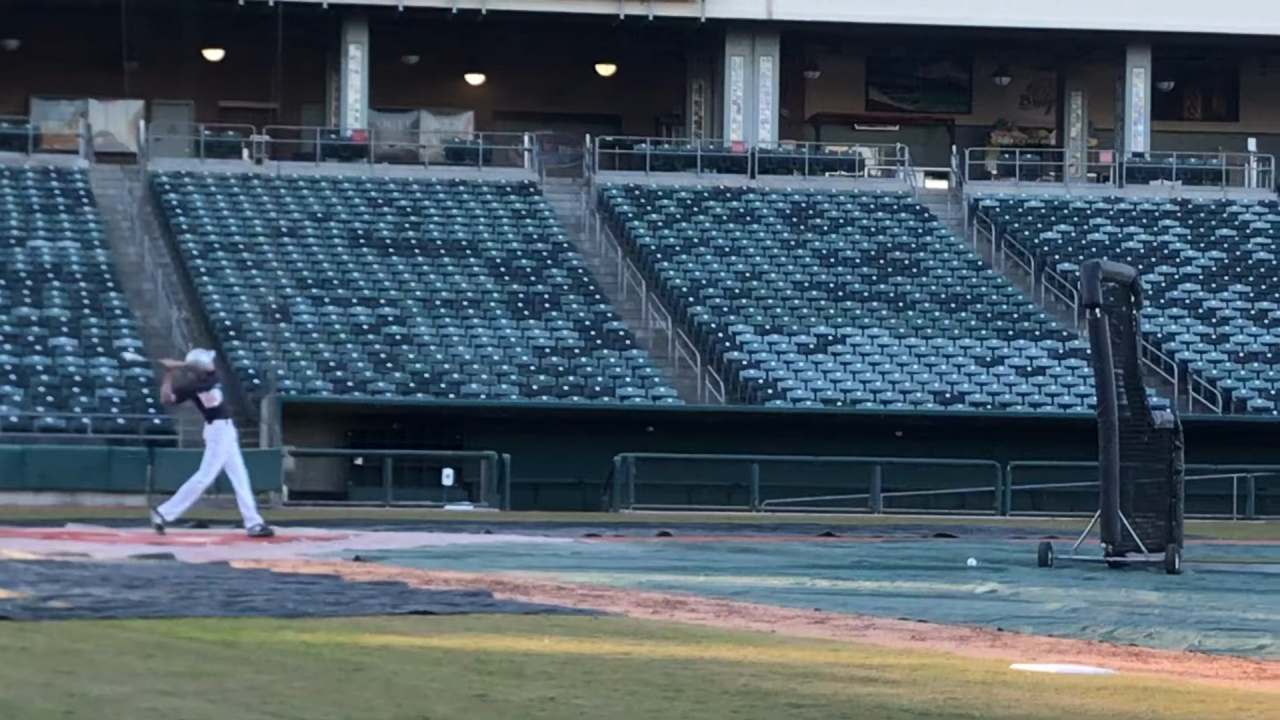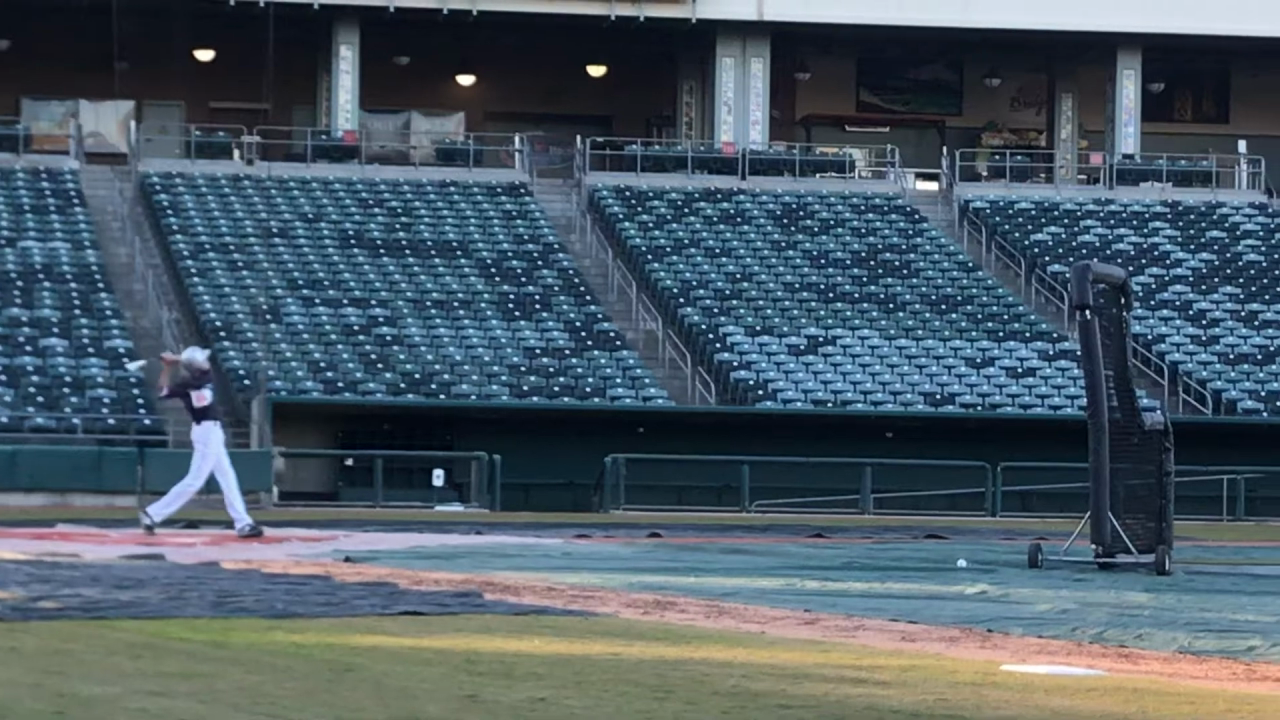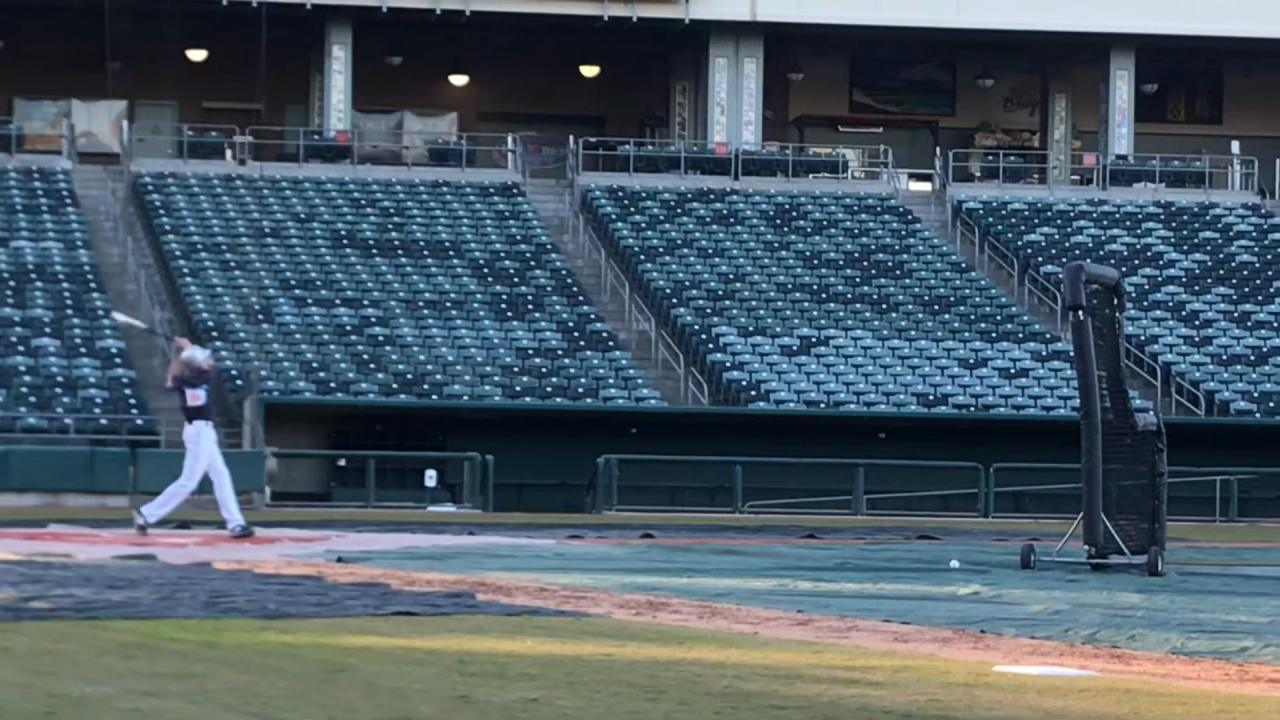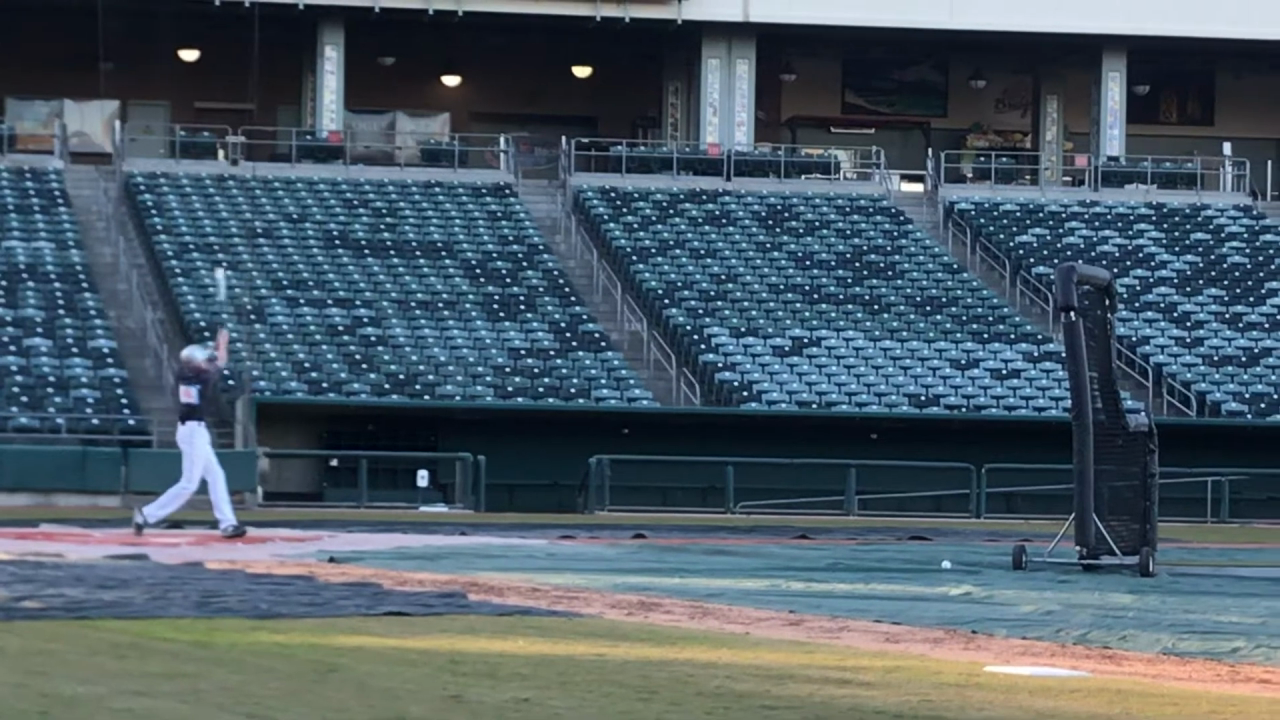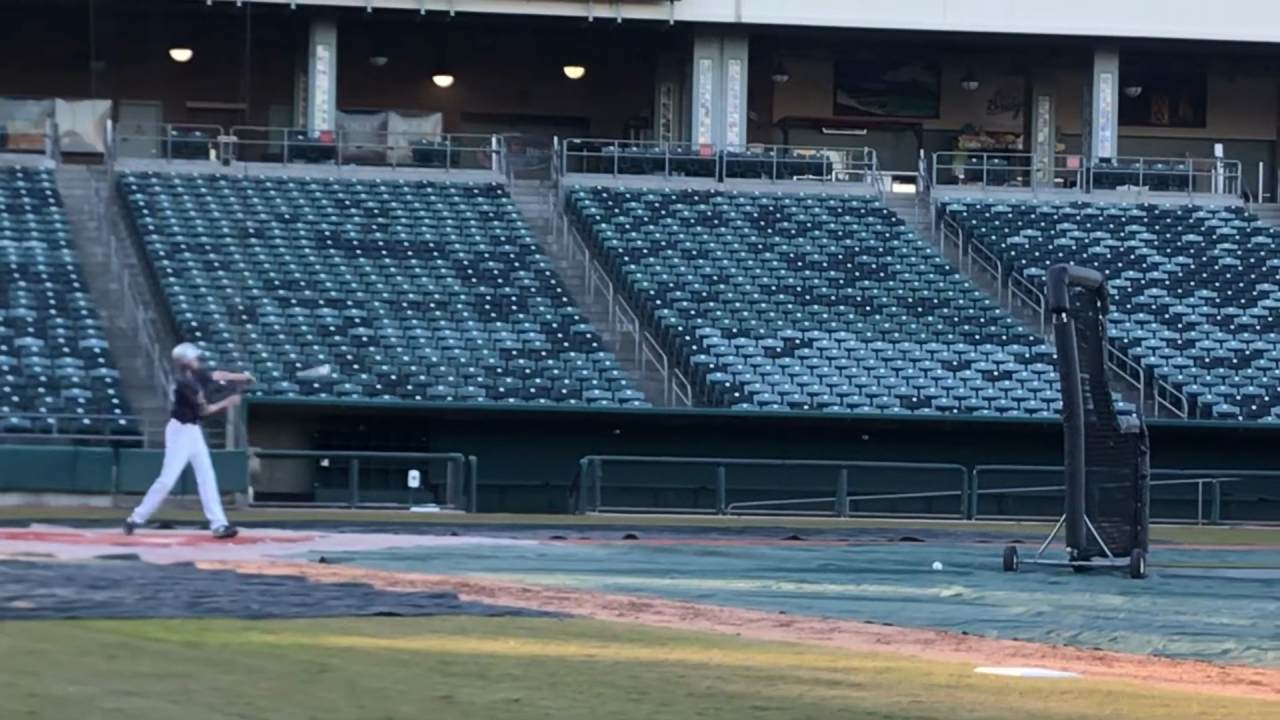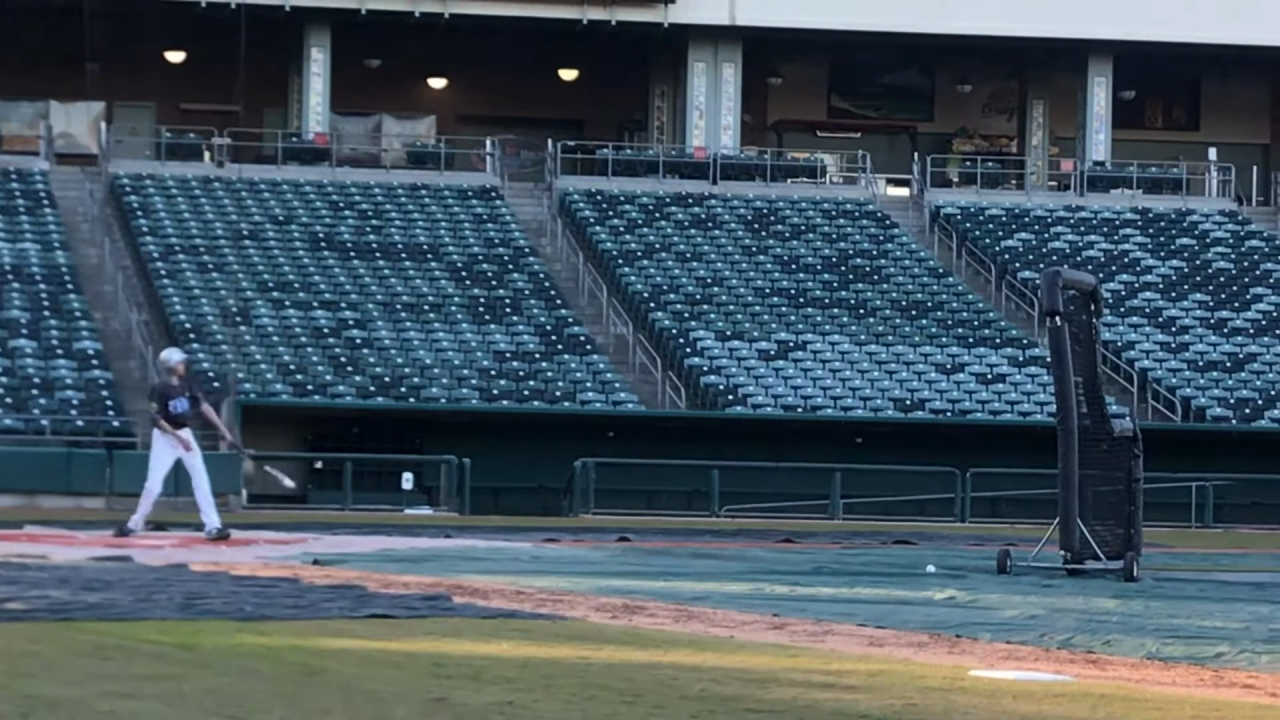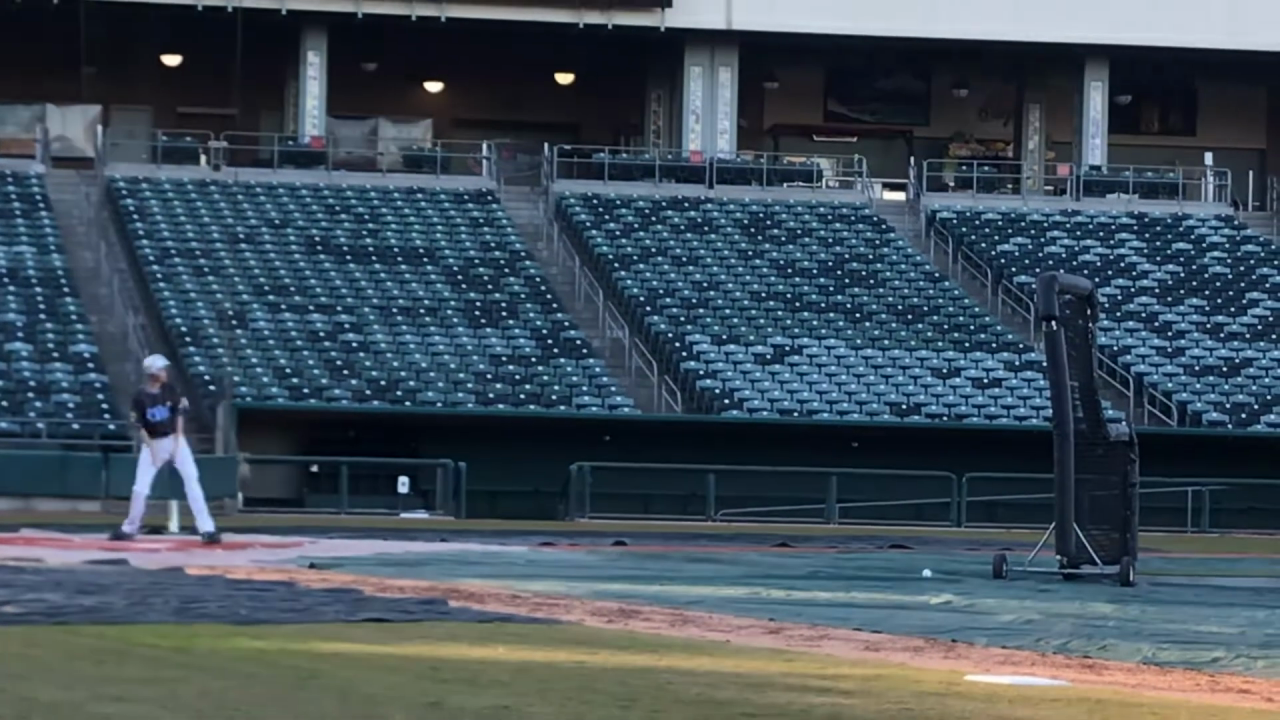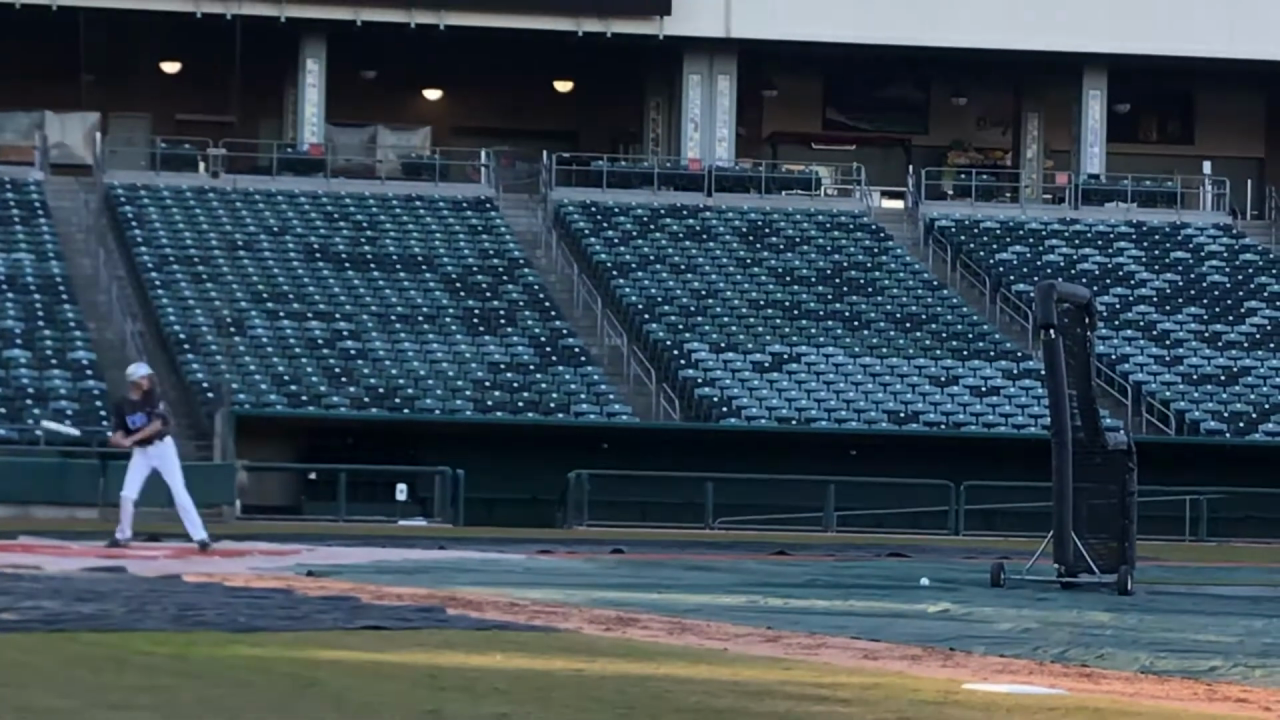
dt=0.2s
person 1, frame 1
left shoulder: (189, 386)
right shoulder: (213, 377)
left elbow: (166, 399)
left wrist: (168, 373)
right wrist: (175, 365)
left hip: (221, 430)
right hip: (221, 431)
left knee: (240, 477)
right knee: (203, 478)
left ankle: (253, 523)
right ankle: (164, 513)
person 1, frame 2
left shoulder: (184, 384)
right shoulder: (206, 377)
left elbow: (162, 390)
left wrist: (168, 365)
right wrist: (175, 359)
left hip: (207, 431)
right hip: (209, 432)
left knee: (228, 478)
right knee: (194, 481)
left ankle: (243, 524)
right ankle: (152, 514)
person 1, frame 3
left shoulder: (183, 380)
right shoulder: (206, 377)
left elbow: (170, 379)
right elbow: (211, 364)
left wrist: (180, 354)
right wrist: (187, 346)
left hip: (200, 431)
right hip: (201, 432)
left knee: (222, 476)
right knee: (188, 482)
left ankle: (235, 524)
right ankle: (146, 515)
person 1, frame 4
left shoulder: (182, 374)
right shoulder: (204, 377)
right elbow: (220, 363)
left wrist: (218, 345)
right wrist: (223, 342)
left hip: (194, 431)
right hip: (194, 431)
left knee: (216, 476)
right knee: (189, 484)
left ankle: (227, 523)
right ankle: (146, 515)
person 1, frame 5
left shoulder: (194, 374)
right shoulder: (186, 383)
left elbow: (216, 376)
right elbow: (205, 410)
left wrist: (242, 377)
right wrist: (227, 402)
left hip: (193, 430)
right hip: (180, 431)
left knee: (207, 476)
right knee: (167, 479)
left ankle: (218, 524)
right ankle: (137, 517)
person 1, frame 6
left shoulder: (186, 383)
right shoulder: (160, 389)
left elbow: (203, 406)
right elbow: (157, 420)
left wrist: (221, 428)
right wrist: (179, 438)
left hip: (185, 435)
right hip: (165, 438)
left knee: (201, 478)
right knee: (153, 485)
left ankle: (212, 526)
right ankle: (134, 524)
person 1, frame 7
left shoulder: (171, 390)
right shoulder: (140, 397)
left elbow: (180, 418)
right elbow: (140, 427)
left wrist: (174, 446)
right wrist: (153, 451)
left hip: (175, 441)
right hip: (152, 443)
left knee: (192, 481)
right knee: (140, 488)
left ankle: (206, 530)
right ankle: (129, 528)
person 1, frame 8
left shoulder: (152, 396)
right shoulder: (121, 404)
left elbow: (157, 423)
right elbow: (120, 431)
left wrist: (131, 439)
right wrist: (117, 439)
left hip: (163, 447)
right hip: (139, 451)
left knee: (178, 490)
right knee: (127, 494)
left ankle: (200, 537)
right ankle: (122, 536)
